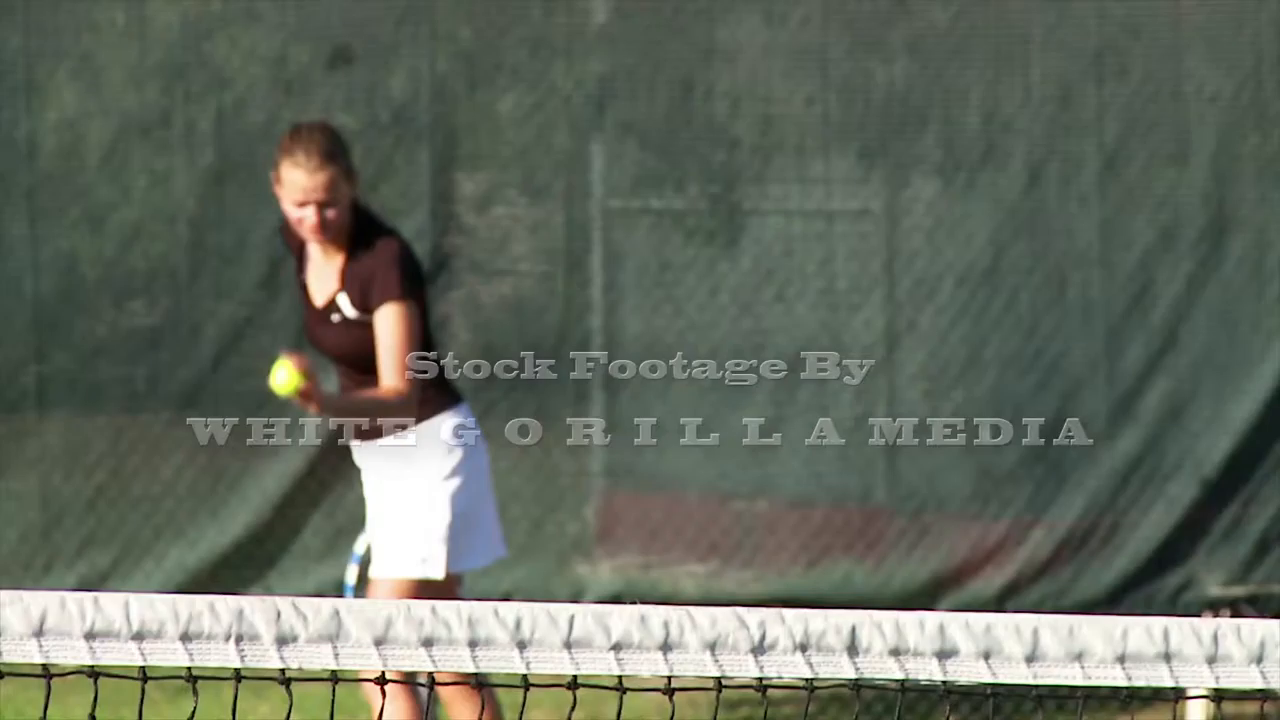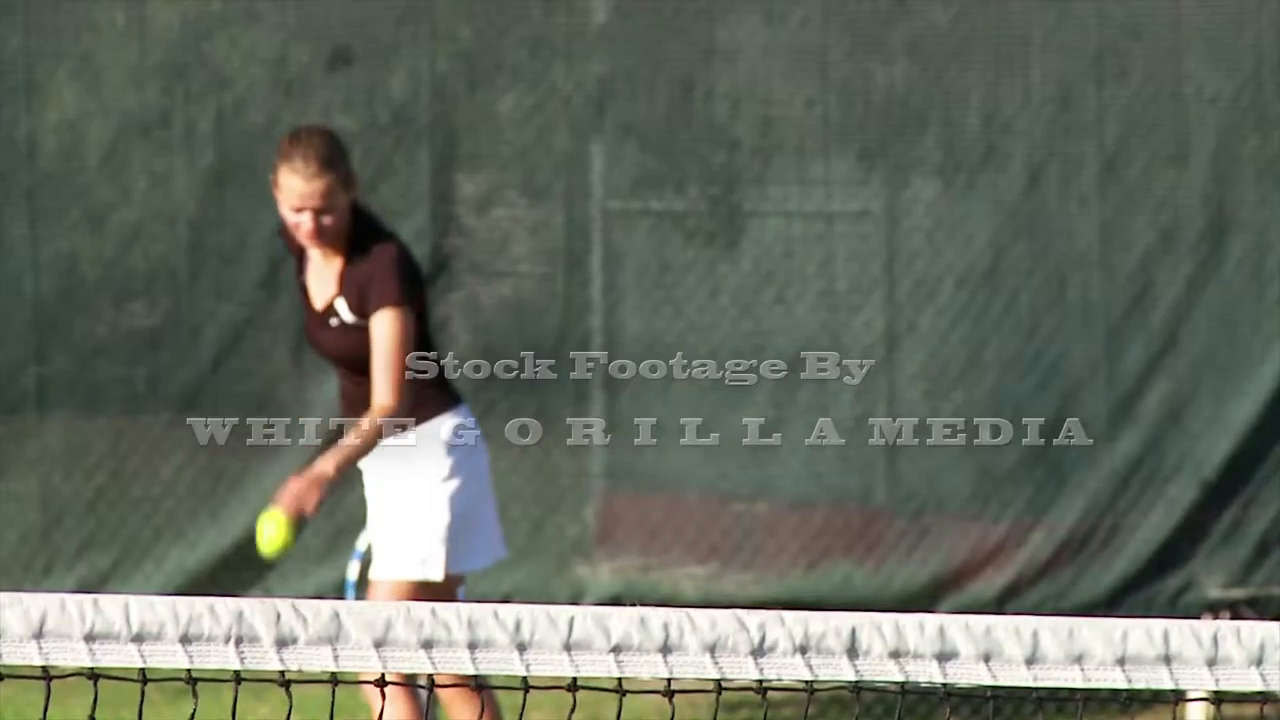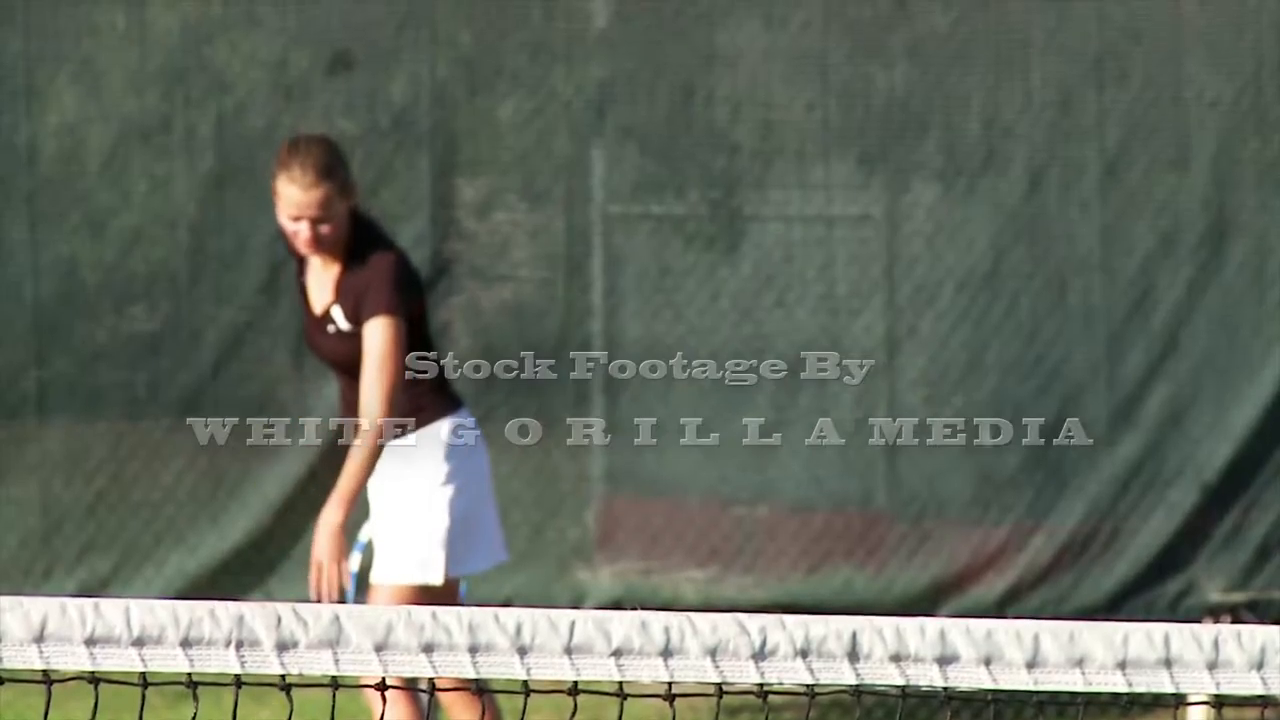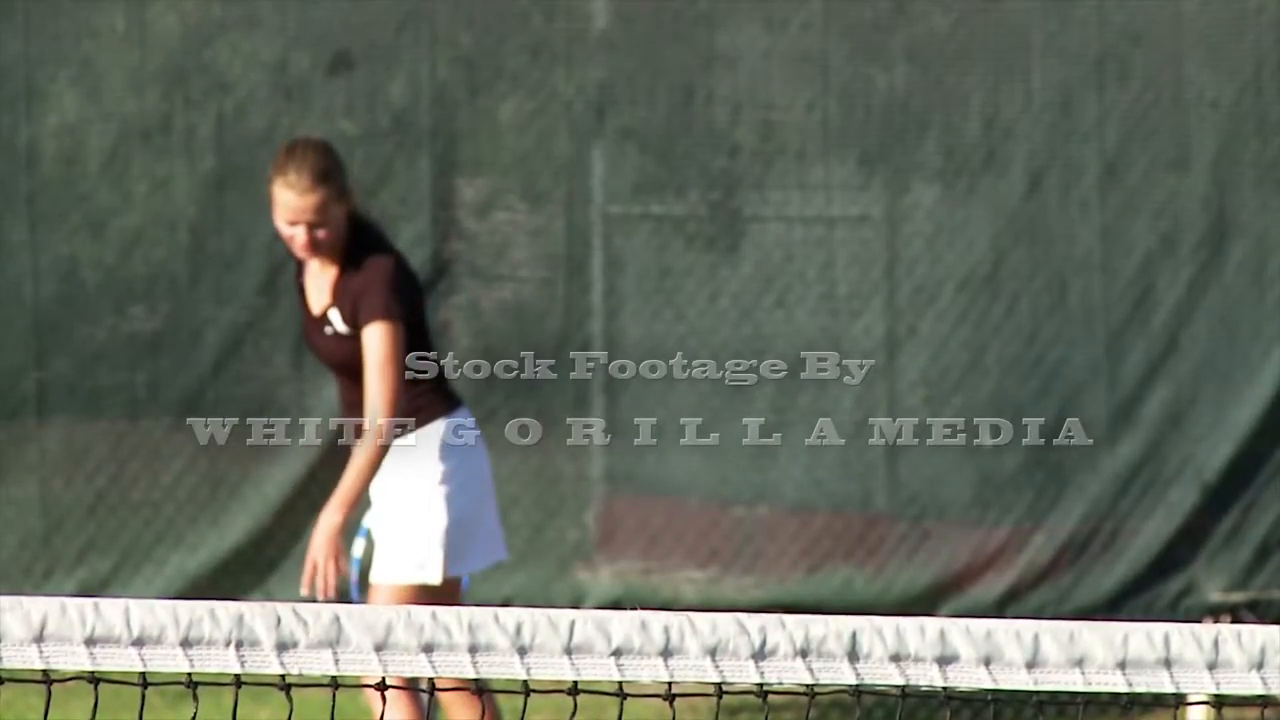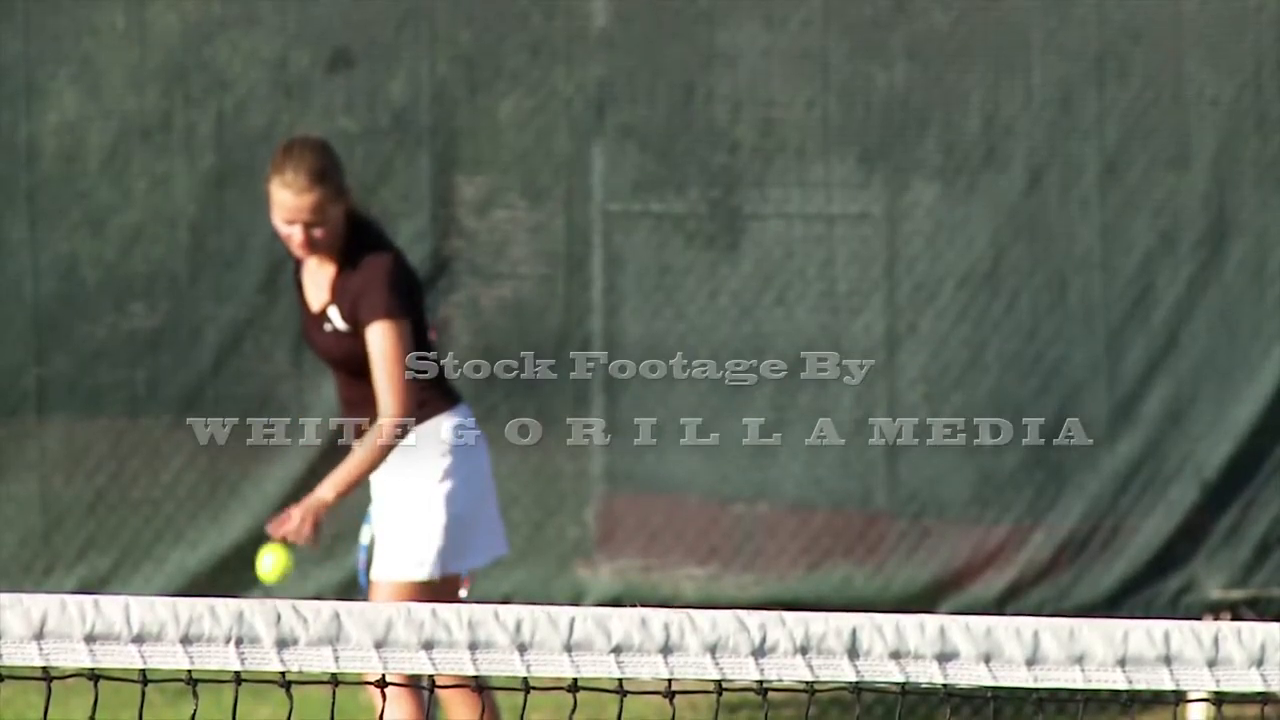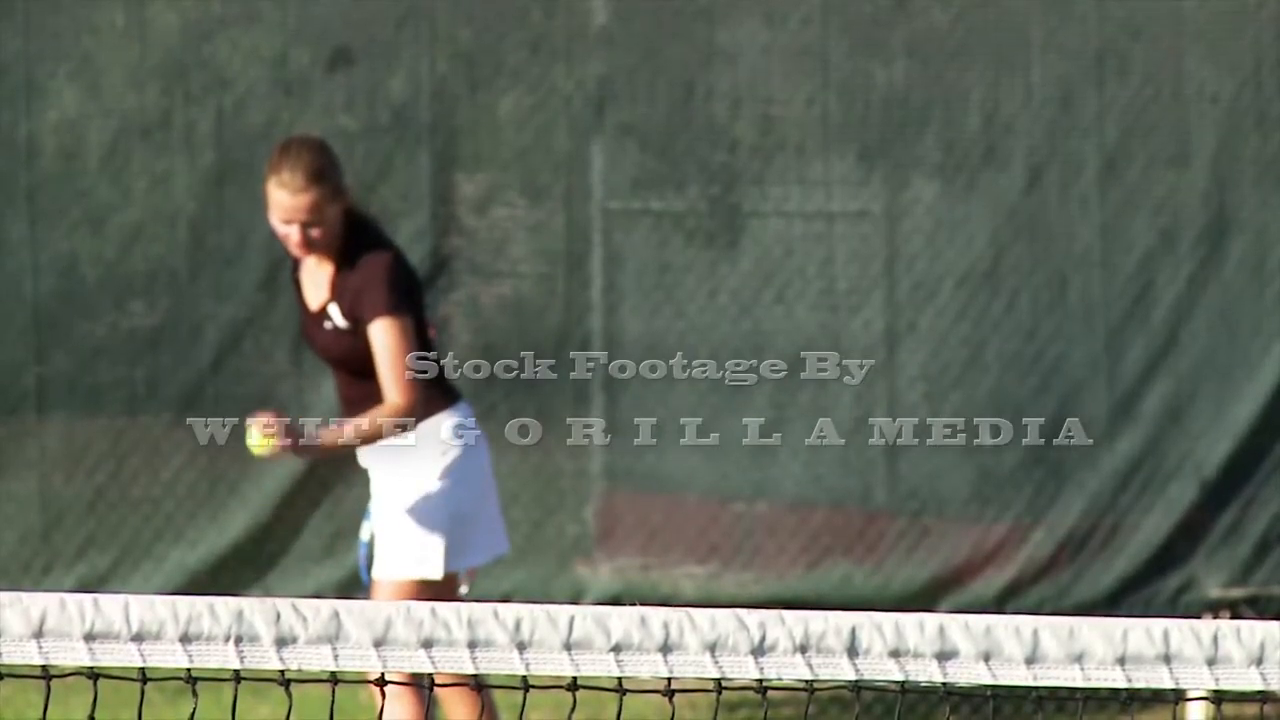
dt=0.2s
person 1, frame 1
left shoulder: (387, 259)
right shoulder: (298, 239)
left elbow: (401, 394)
left wrist: (328, 402)
left hip: (431, 450)
right hip: (382, 455)
person 1, frame 2
left shoulder: (385, 263)
right shoulder: (302, 240)
left elbow: (390, 403)
left wrist: (322, 473)
left hip: (431, 453)
right hip: (389, 456)
person 1, frame 3
left shoulder: (382, 272)
right shoulder: (305, 247)
left elbow: (376, 417)
left wrist: (332, 517)
left hip: (431, 455)
right hip: (393, 460)
person 1, frame 4
left shoulder: (378, 276)
right shoulder: (306, 248)
left elbow: (383, 422)
left wrist: (331, 522)
left hip: (430, 455)
right hip: (398, 459)
person 1, frame 5
left shoulder: (377, 272)
right shoulder: (307, 245)
left elbow: (396, 417)
left wrist: (322, 499)
left hip: (430, 450)
right hip: (397, 457)
person 1, frame 6
left shoulder: (376, 270)
right shoulder: (305, 244)
left elbow: (403, 405)
left wrist: (313, 441)
left hip: (431, 449)
right hip: (393, 455)
